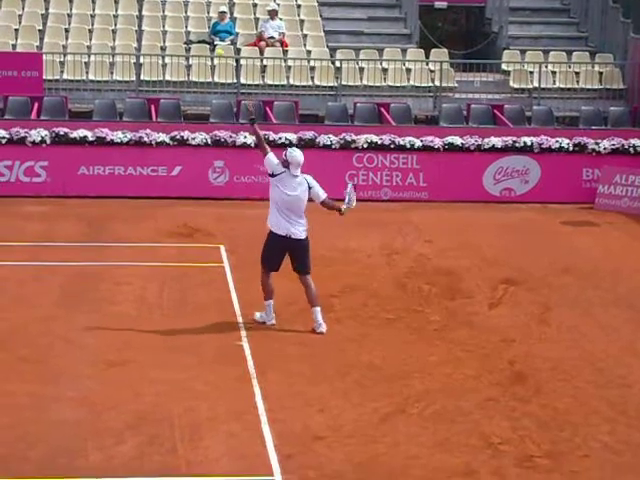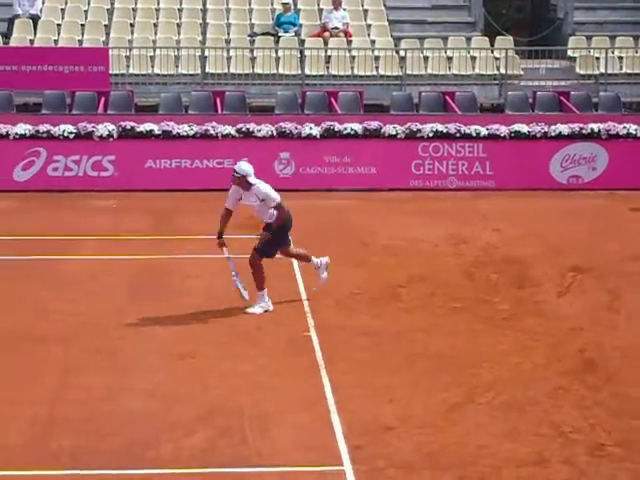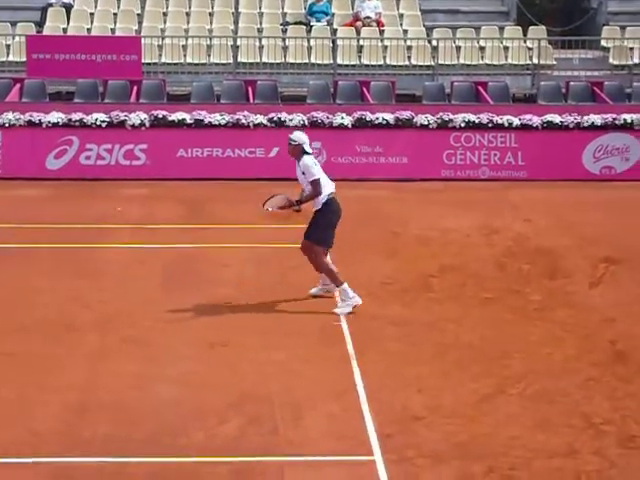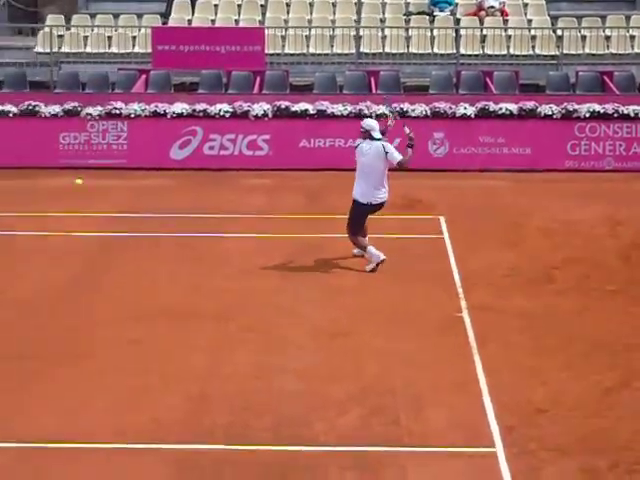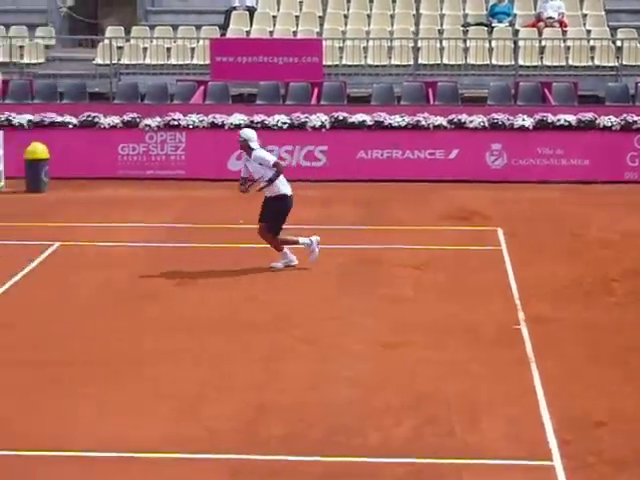
dt=1s
person 1, frame 1
left shoulder: (277, 172)
right shoulder: (307, 181)
left elbow: (262, 145)
right elbow: (326, 202)
left wrist: (252, 121)
right wrist: (340, 208)
left hip: (277, 235)
right hip: (300, 237)
left knee: (266, 272)
right knee: (305, 278)
left ankle: (269, 315)
right ankle: (319, 322)
person 1, frame 2
left shoulder: (261, 189)
right shoulder: (235, 190)
left elbow: (283, 210)
right elbow: (227, 211)
left wrist: (270, 233)
right wrist: (220, 234)
left hip: (280, 222)
right hip: (272, 223)
left knee: (255, 259)
right knee: (287, 252)
left ankle: (263, 301)
right ankle: (320, 264)
person 1, frame 3
left shoulder: (307, 162)
right shoulder: (300, 162)
left elbow: (317, 191)
left wrist: (296, 203)
right wrist: (298, 201)
left hip: (328, 208)
right hip: (323, 209)
left knee: (319, 256)
right knee: (306, 248)
left ankle: (349, 297)
right ankle: (327, 284)
person 1, frame 4
left shoulder: (359, 144)
right shoulder: (385, 147)
right elbow: (403, 164)
left wrist: (382, 132)
right wrist: (410, 146)
left hip: (362, 198)
right hip: (380, 199)
left knee: (354, 234)
right knee: (360, 219)
left ankle: (375, 255)
right ankle: (366, 249)
person 1, frame 5
left shoulder: (259, 155)
right shoulder: (245, 157)
left elbow: (280, 167)
right elbow: (243, 178)
left wrist: (267, 183)
right wrist: (243, 186)
left hip: (281, 197)
right hip: (271, 197)
left knee: (270, 236)
right knee: (263, 232)
left ankle: (309, 242)
right ankle: (288, 258)
